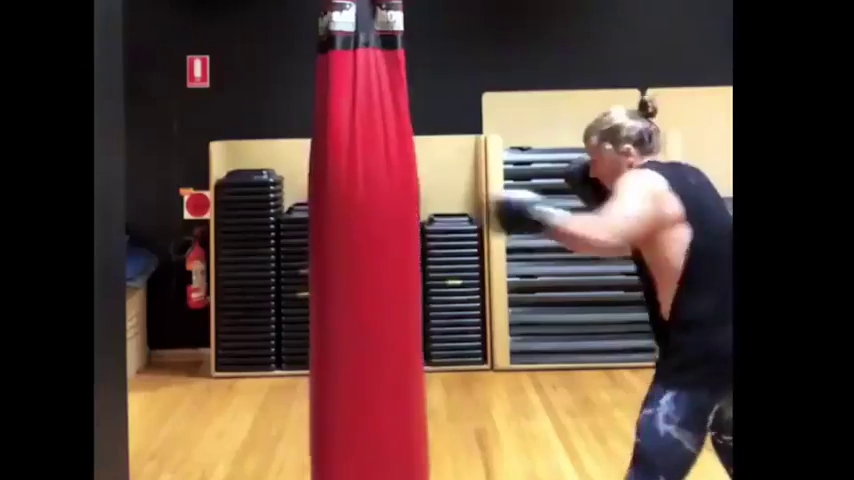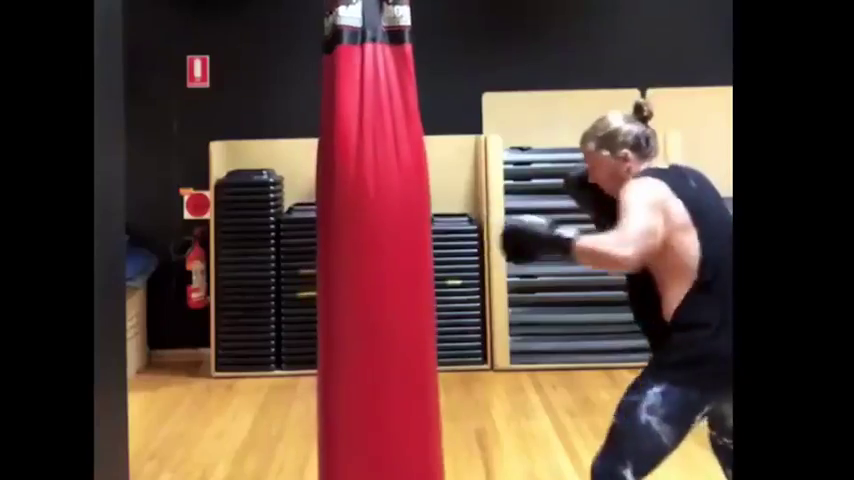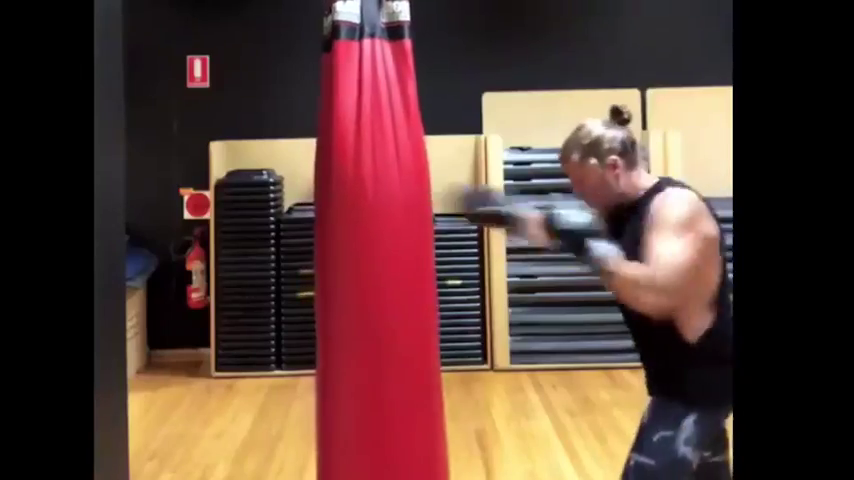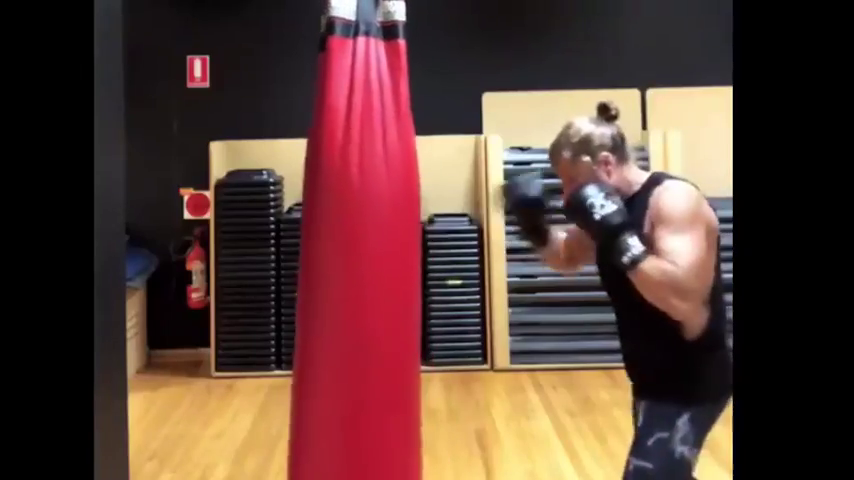
dt=0.3s
person 1, frame 1
left shoulder: (642, 182)
right shoulder: (684, 178)
left elbow: (600, 238)
left wrist: (535, 213)
right wrist: (601, 196)
left hip: (698, 356)
right hip: (721, 348)
person 1, frame 2
left shoulder: (646, 190)
right shoulder: (690, 183)
left elbow: (624, 253)
left wrist: (551, 238)
right wrist: (601, 204)
left hip: (693, 361)
right hip: (726, 354)
person 1, frame 3
left shoulder: (675, 207)
right shoulder: (618, 202)
left elbow: (655, 295)
right elbow: (550, 232)
left wrist: (595, 246)
right wrist: (507, 215)
left hip: (699, 377)
right hip: (686, 373)
person 1, frame 4
left shoulder: (675, 200)
right shoulder: (615, 199)
left elbow: (680, 296)
right elbow: (564, 259)
left wrist: (618, 236)
right wrist: (534, 225)
left hip: (686, 380)
right hip: (658, 374)
